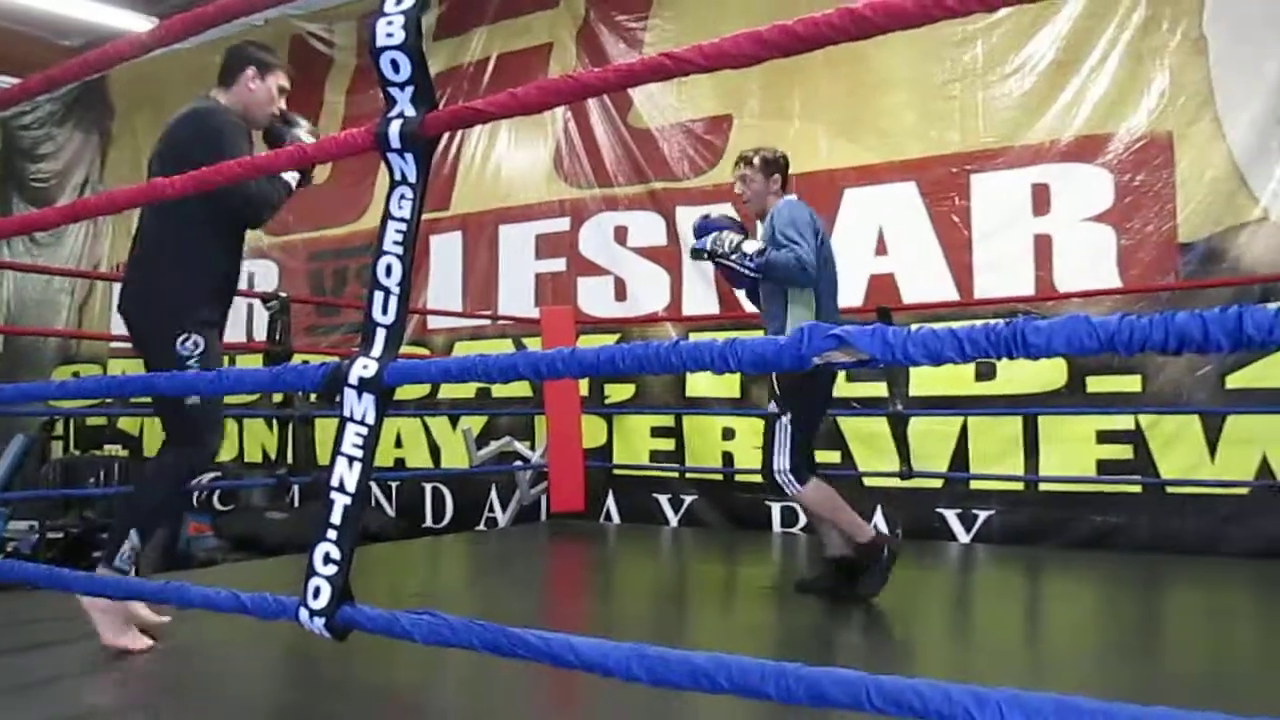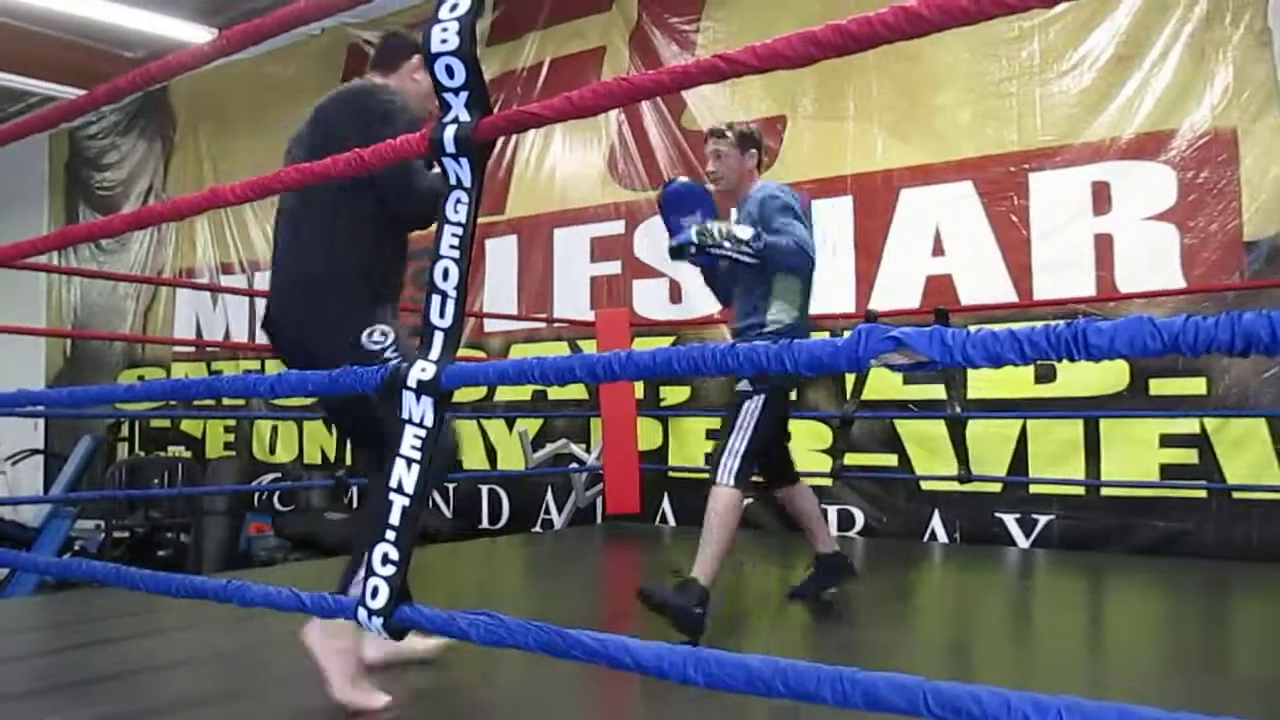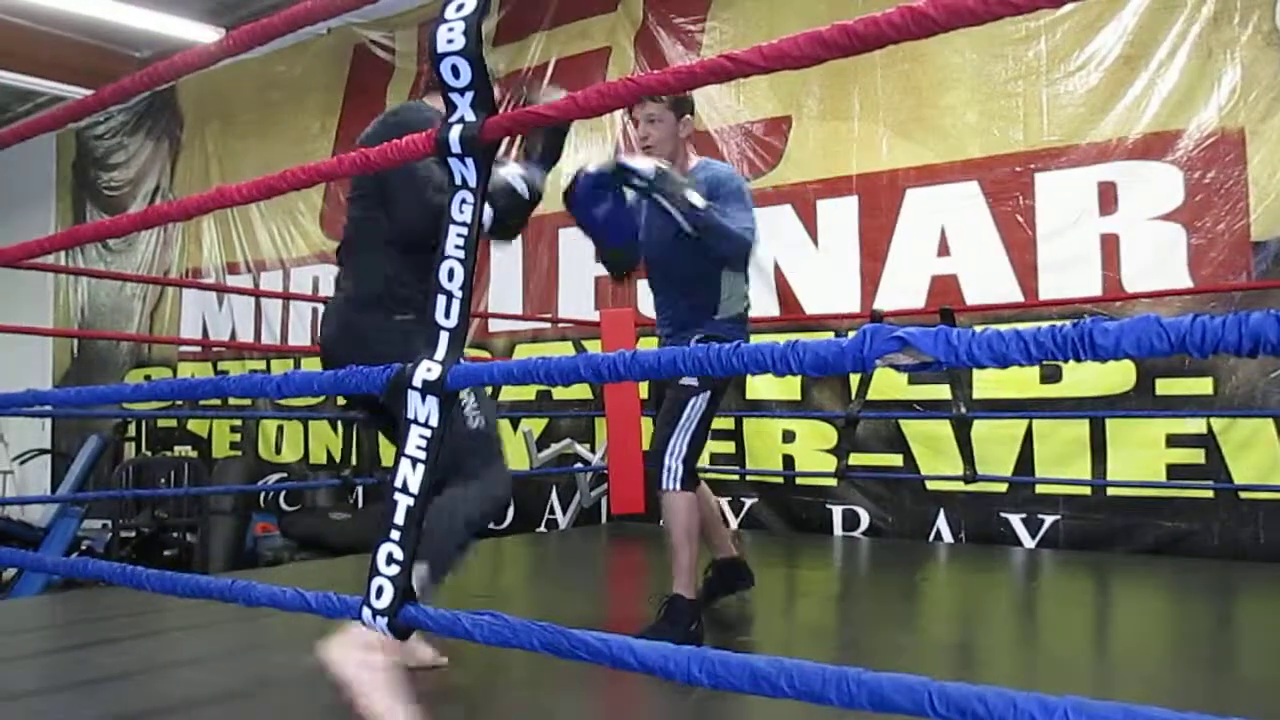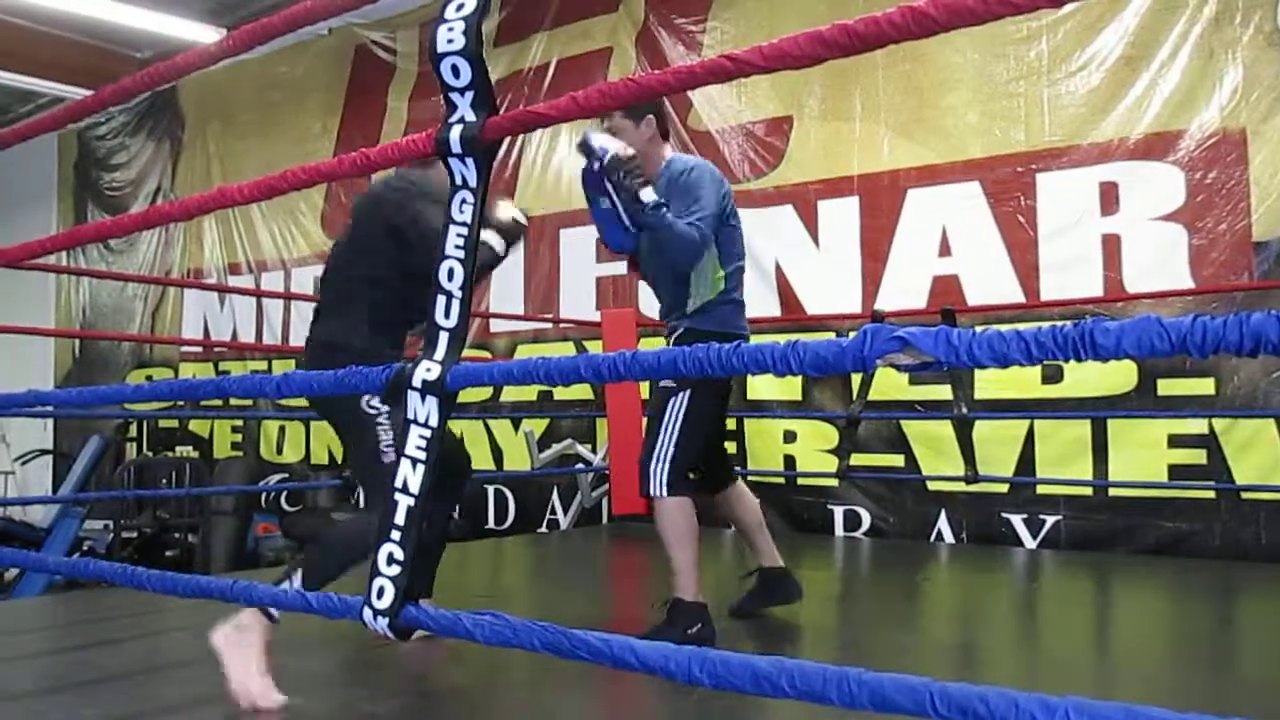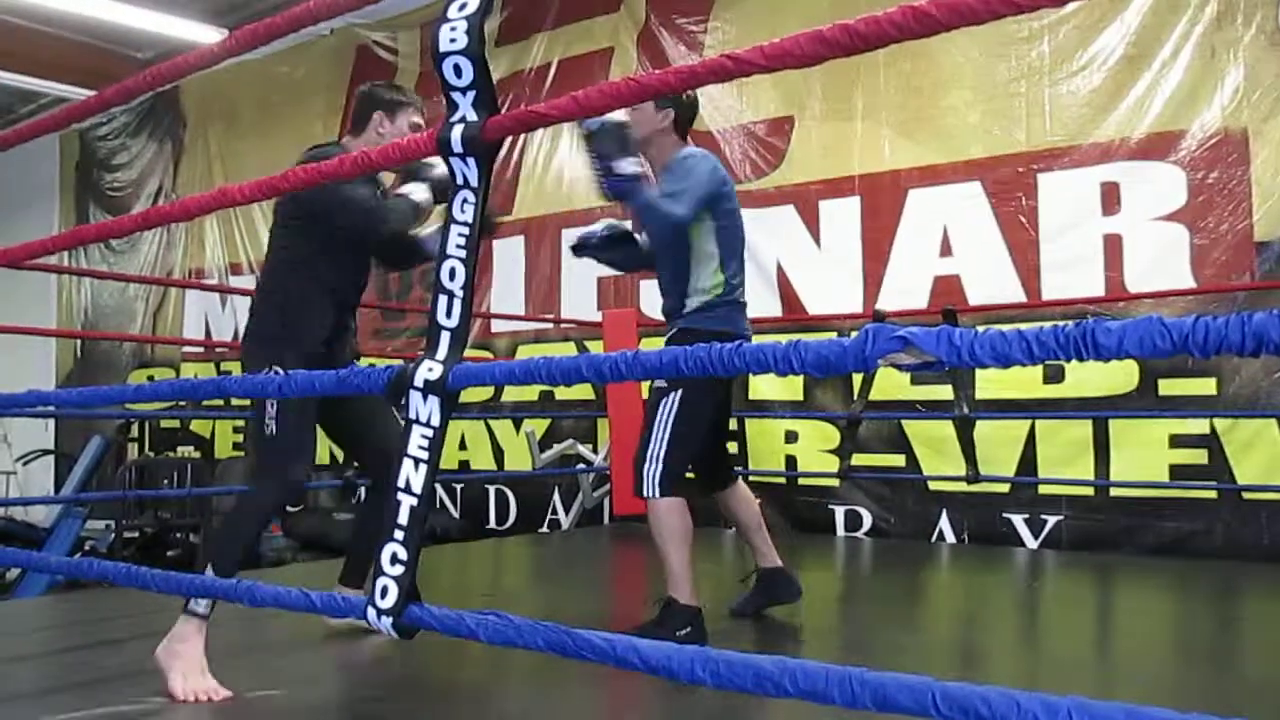
dt=0.5s
person 1, frame 1
left shoulder: (200, 127)
right shoulder: (216, 126)
left elbow: (226, 212)
right elbow: (251, 206)
left wrist: (282, 163)
right wrist: (289, 165)
left hip: (174, 307)
right hip: (179, 310)
left knee: (190, 439)
right knee: (195, 442)
left ankle: (121, 582)
right ankle: (108, 585)
person 1, frame 2
left shoulder: (326, 119)
right shoulder: (382, 104)
right elbow: (420, 203)
left wrist: (424, 154)
left hip: (298, 315)
right hip: (344, 314)
left knee: (382, 457)
left ankle: (370, 624)
right ankle: (340, 623)
person 1, frame 3
right shoulder: (413, 121)
left elbow: (498, 220)
right elbow: (422, 217)
left wrist: (539, 156)
right wrist: (497, 189)
left hip: (360, 338)
right hip: (393, 332)
left knee: (438, 473)
right knee: (483, 478)
left ankle: (391, 633)
right ankle: (369, 634)
person 1, frame 4
left shoulder: (415, 205)
right shoulder: (411, 189)
left elbow: (445, 276)
left wrist: (499, 230)
right wrist: (495, 231)
left hip: (371, 365)
right hip: (349, 367)
left knee: (450, 470)
right knee: (395, 507)
left ankle: (414, 610)
right ankle: (249, 628)
person 1, frame 5
left shoulder: (366, 186)
right shoulder: (324, 166)
left elbow: (402, 251)
right elbow: (384, 222)
right wrist: (425, 183)
left hip: (329, 353)
right hip: (284, 351)
left knee: (393, 462)
right knee: (280, 484)
left ankle: (350, 598)
right ankle: (185, 636)
person 2, frame 1
left shoulder: (790, 213)
right shoulder: (780, 222)
left elbow: (802, 269)
left wrist: (745, 248)
right wrist: (736, 266)
left knee: (785, 469)
right knee: (792, 466)
left ankle: (871, 543)
right ankle: (841, 562)
person 2, frame 2
left shoulder: (771, 198)
right shoulder: (745, 211)
left elbow: (797, 256)
right elbow: (724, 288)
left wrist: (727, 234)
right wrist: (697, 243)
left hip: (773, 348)
right hip: (761, 348)
left knee: (730, 464)
right knee: (772, 465)
left ankle: (693, 596)
right ankle: (831, 559)
person 2, frame 3
left shoulder: (719, 179)
right shoulder: (644, 190)
left elbow: (735, 249)
right elbow: (621, 263)
left wrist: (675, 192)
right wrist: (597, 213)
left hip: (714, 340)
right hip: (674, 343)
left knee: (669, 462)
right knee: (676, 468)
left ankle: (683, 612)
right ankle: (729, 563)
person 2, frame 4
left shoulder: (685, 176)
right shoulder: (653, 183)
left elbow: (687, 248)
right elbow: (648, 260)
left wrist: (633, 187)
right wrist: (610, 201)
left hip: (706, 337)
right hip: (703, 337)
left knee: (661, 470)
right knee: (708, 466)
left ankle: (690, 616)
right ankle: (774, 575)
person 2, frame 5
left shoulder: (696, 166)
right shoulder: (659, 177)
left elbow: (663, 225)
right elbow: (650, 253)
left wrist: (619, 163)
right wrist: (612, 238)
left hip: (705, 335)
right hip: (704, 337)
left knee: (657, 470)
right knee: (714, 468)
left ankle: (683, 615)
right ankle: (774, 575)
